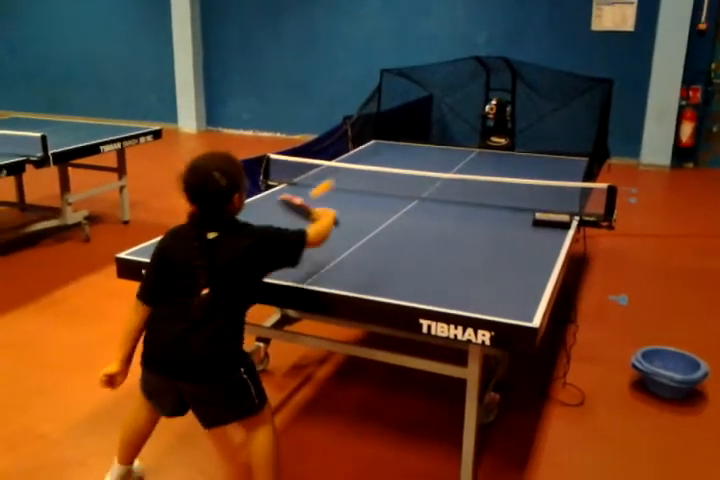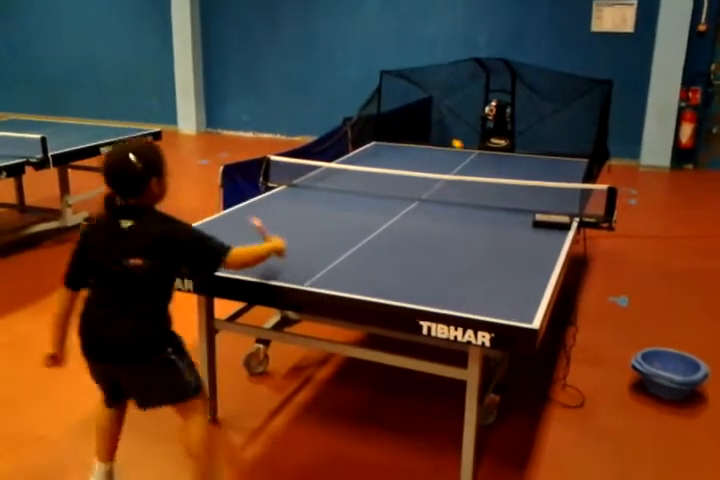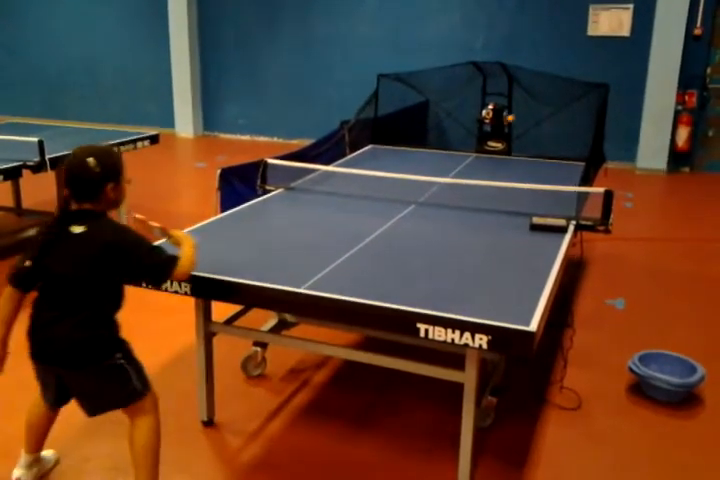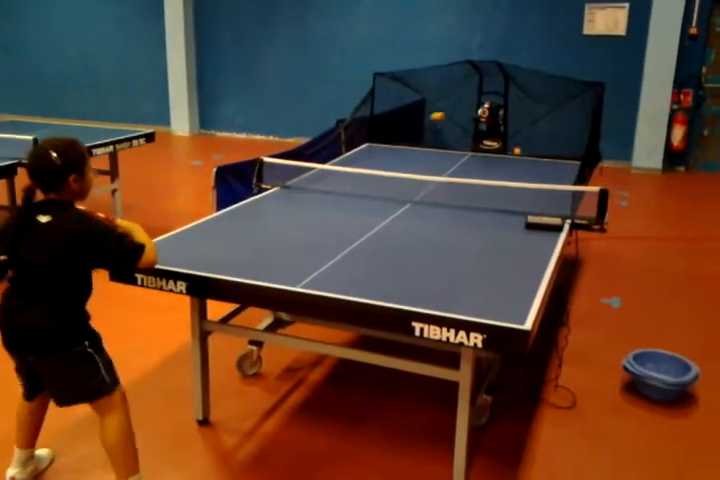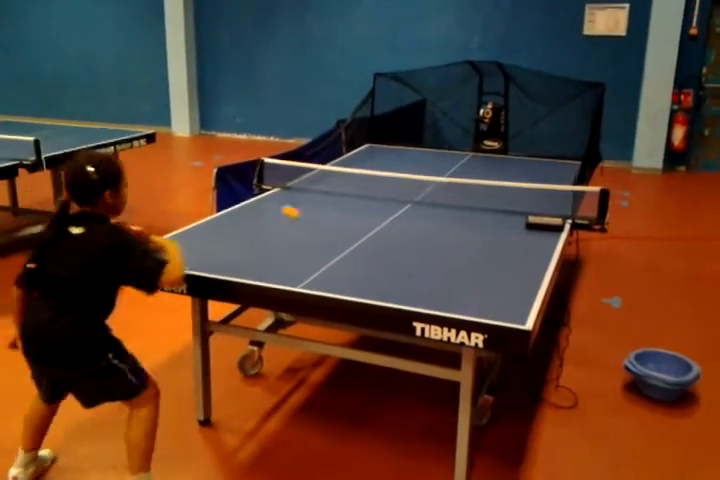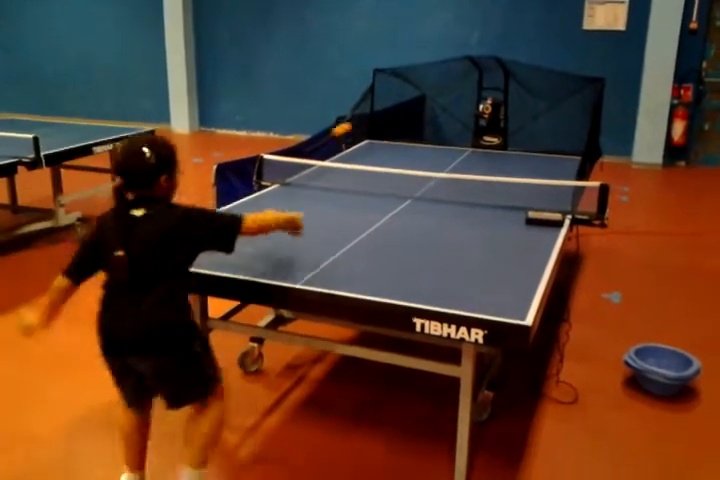
dt=0.3s
person 1, frame 1
left shoulder: (172, 241)
right shoulder: (254, 241)
left elbow: (143, 305)
right elbow: (316, 236)
left wrist: (121, 361)
right wrist: (326, 217)
left hip: (160, 353)
right hip: (214, 360)
left knee: (148, 404)
right knee: (258, 423)
person 1, frame 2
left shoulder: (95, 230)
right shoulder: (168, 232)
left elbow: (69, 290)
right elbow: (232, 260)
left wrist: (57, 342)
right wrist: (270, 246)
left hip: (96, 341)
right hip: (146, 343)
left knee: (114, 400)
right knee: (194, 408)
person 1, frame 3
left shoulder: (50, 233)
right shoulder: (116, 238)
right elbow: (179, 271)
right wrist: (186, 243)
left hip: (43, 342)
right hip: (92, 346)
left knee: (51, 398)
right knee: (144, 409)
person 1, frame 4
right shoulder: (84, 227)
right elbow: (147, 259)
right wrist: (135, 229)
right hip: (61, 335)
left knee: (36, 391)
right knee: (112, 405)
person 1, frame 5
left shoulder: (53, 233)
right shoulder: (116, 241)
left elbow: (21, 287)
right elbow: (171, 277)
left wrist: (20, 328)
right wrist: (168, 246)
left hip: (36, 340)
right hip: (81, 344)
left knee: (49, 395)
right knee: (145, 398)
person 1, frame 6
left shoulder: (107, 224)
right shoulder: (183, 219)
left elbow: (69, 280)
right elbow: (248, 225)
left wrist: (43, 314)
right wrist: (287, 219)
left hip: (116, 335)
right hip: (167, 334)
left knee: (136, 405)
right knee: (210, 400)
